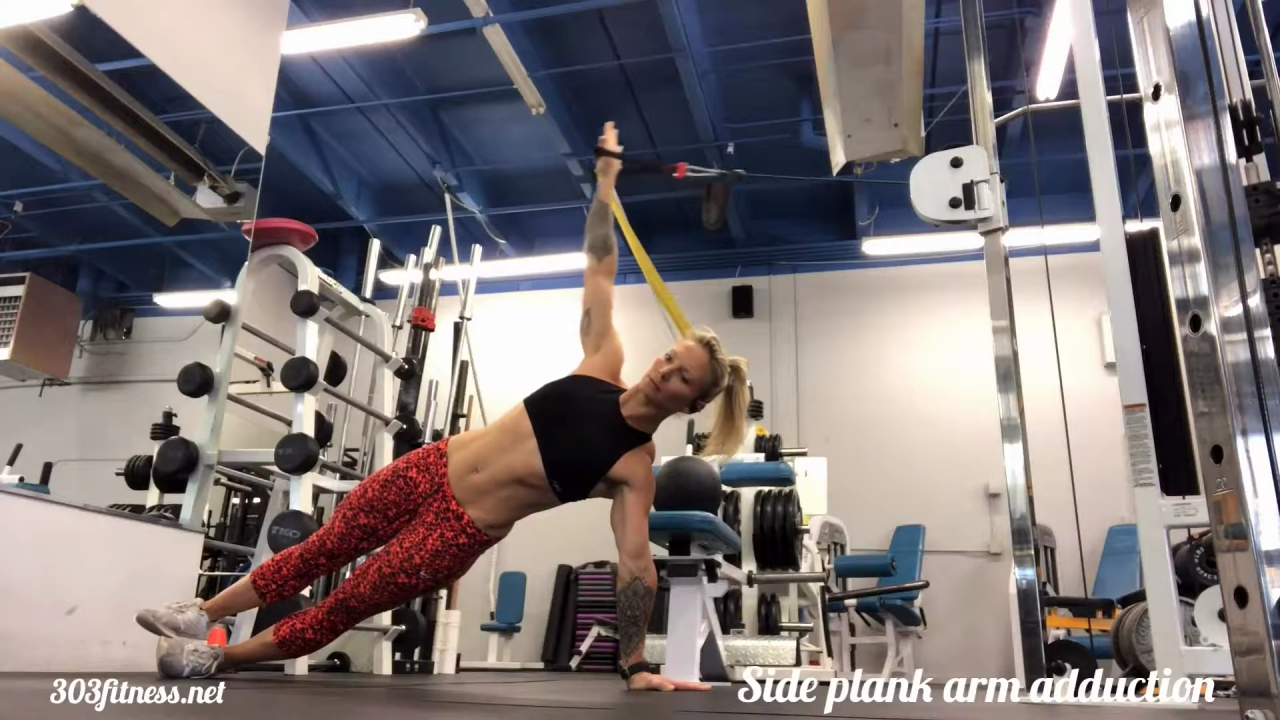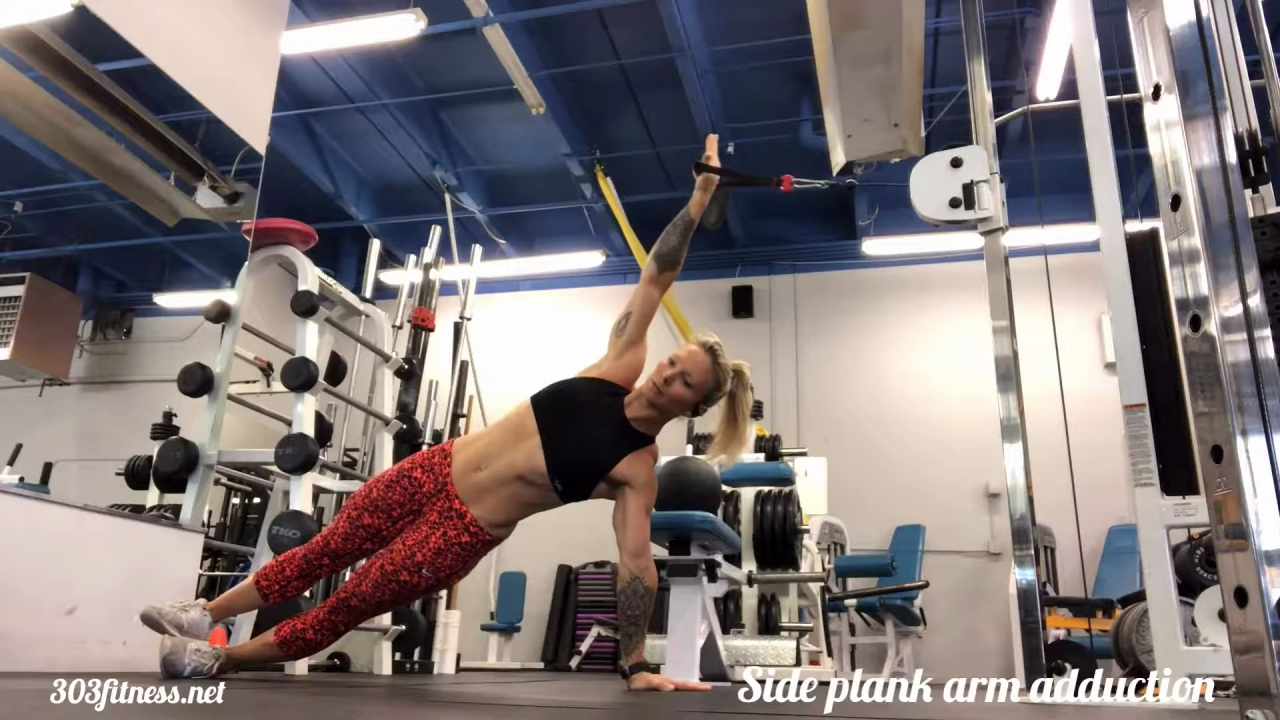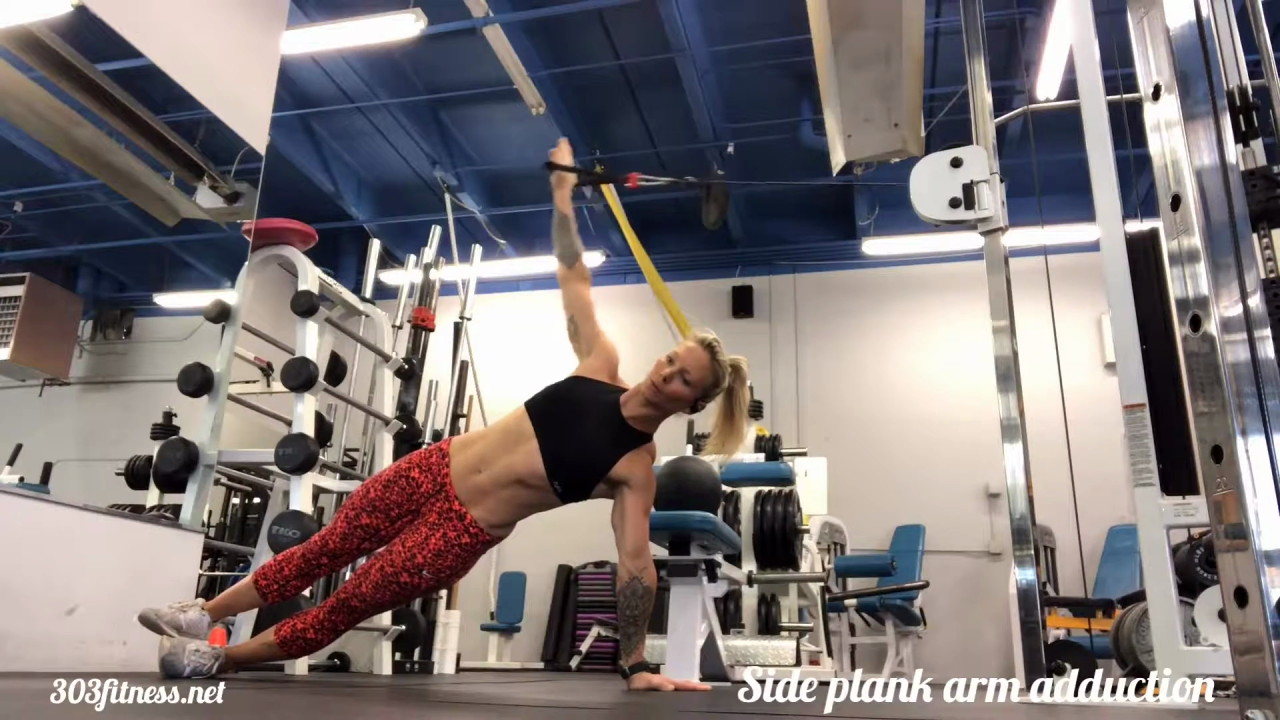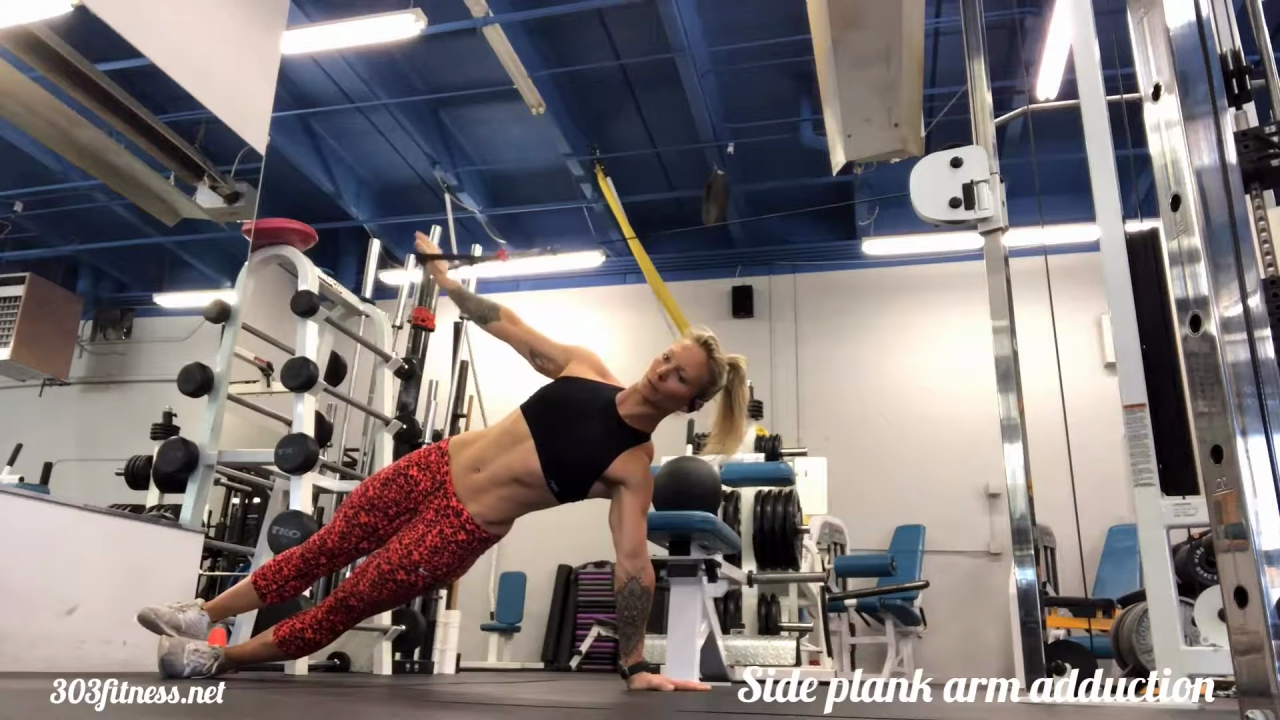
dt=1s
person 1, frame 1
left shoulder: (636, 467)
right shoulder: (603, 367)
left elbow: (636, 560)
right elbow: (599, 269)
left wrist: (635, 663)
right wrist: (606, 175)
left hip: (462, 531)
right hip: (434, 469)
left knee: (343, 607)
right knee: (322, 549)
left ankle: (216, 659)
right ankle: (200, 614)
person 1, frame 2
left shoulder: (638, 470)
right shoulder: (618, 372)
left elbow: (636, 563)
right elbow: (655, 280)
left wrist: (636, 664)
right wrist: (700, 198)
left hip: (465, 531)
right hip: (437, 471)
left knee: (345, 608)
right knee: (324, 551)
left ankle: (220, 659)
right ankle: (204, 613)
person 1, frame 3
left shoulder: (637, 467)
right shoulder: (601, 367)
left elbow: (636, 560)
right elbow: (574, 281)
left wrist: (635, 664)
right wrist: (560, 195)
left hip: (464, 532)
right hip: (437, 469)
left knee: (345, 608)
right knee: (325, 550)
left ankle: (218, 658)
right ankle: (203, 613)
person 1, frame 4
left shoulder: (635, 468)
right shoulder: (587, 369)
left elbow: (634, 562)
right elbow: (509, 327)
left wrist: (635, 664)
right wrist: (443, 272)
left hip: (464, 530)
right hip: (438, 467)
left knee: (346, 605)
right knee: (322, 551)
left ankle: (219, 660)
right ankle: (201, 615)
